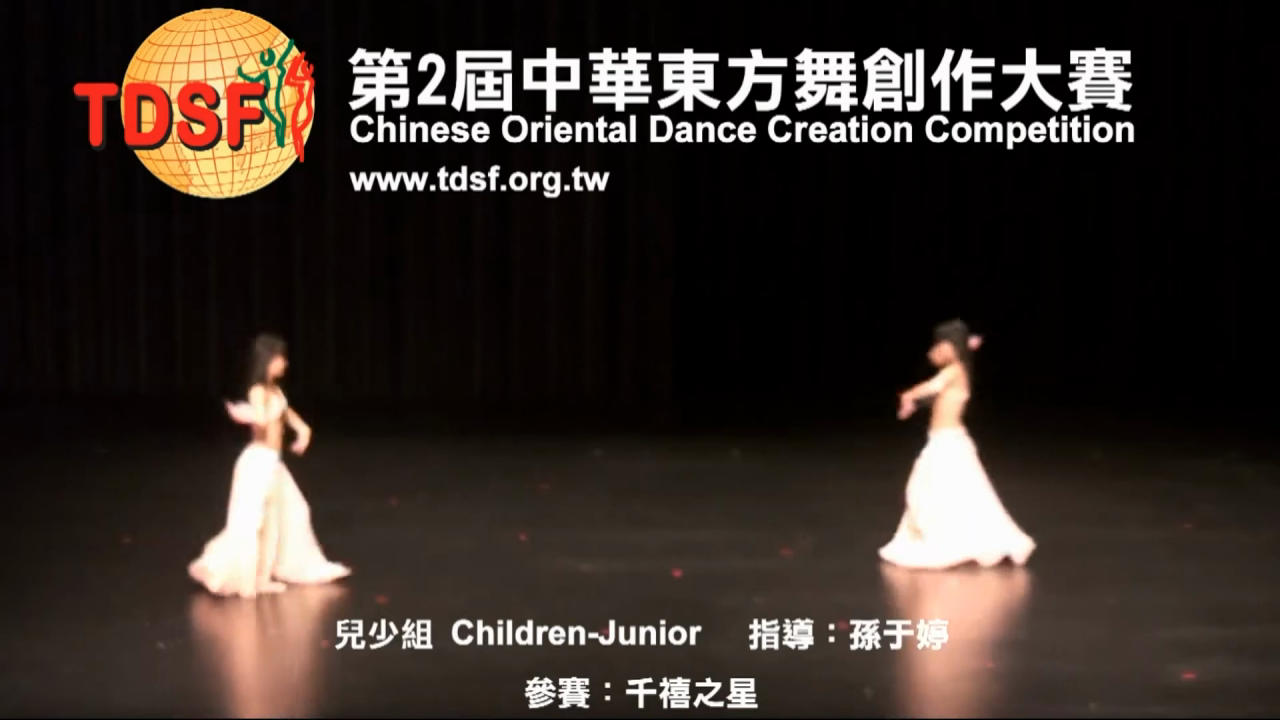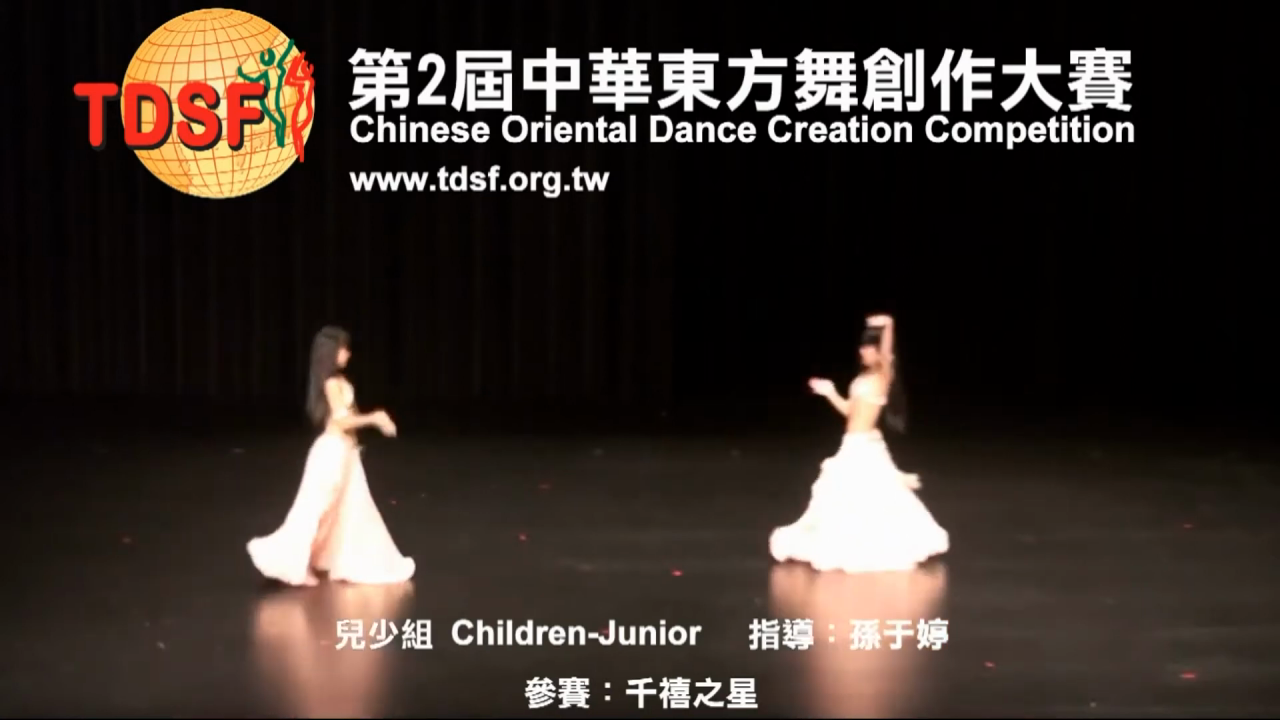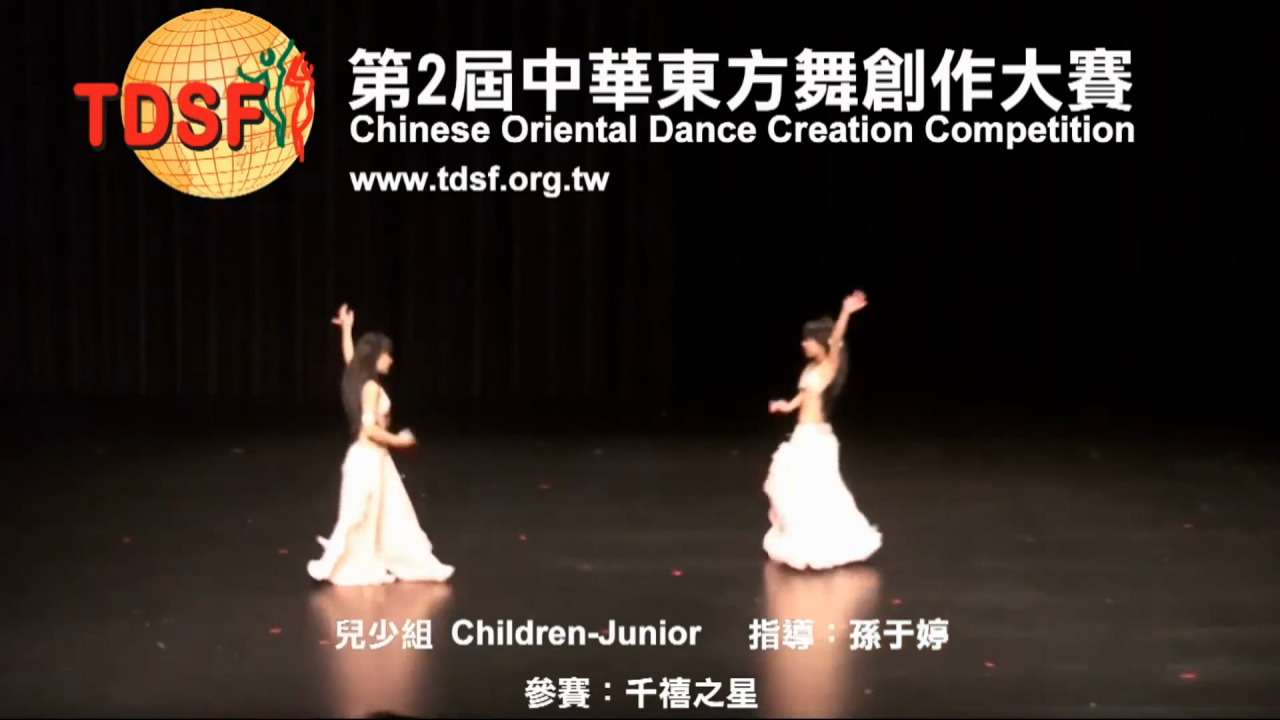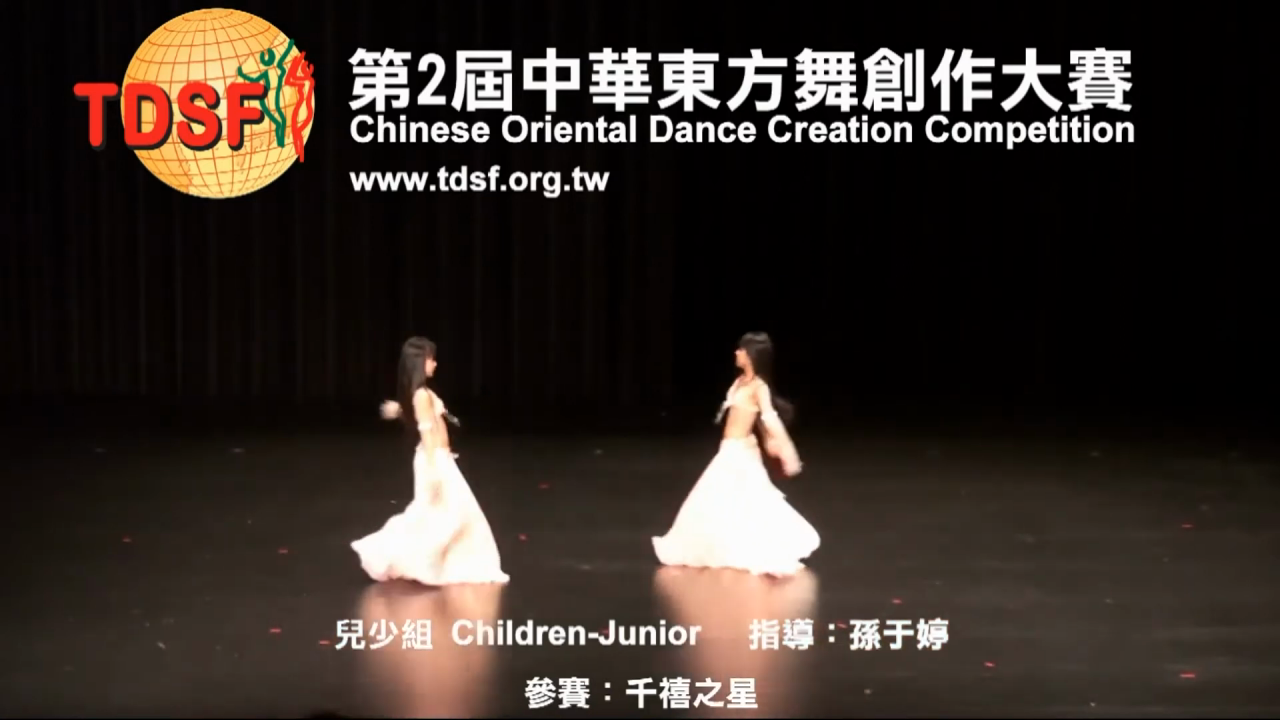
dt=0.3s
person 1, frame 1
left shoulder: (273, 389)
right shoulder: (258, 391)
left elbow: (287, 413)
right elbow: (262, 423)
left wrist: (302, 428)
right wrist: (249, 416)
left hip: (270, 461)
right hip: (259, 460)
left knee: (289, 513)
right knee: (253, 519)
left ankle: (299, 568)
right ankle: (230, 576)
person 1, frame 2
left shoulder: (335, 378)
right shoulder: (333, 383)
right elbow: (343, 421)
right wrist: (374, 418)
left hip: (344, 450)
right hip: (333, 449)
left knee: (353, 509)
right knee: (318, 507)
left ankle: (354, 566)
right ankle: (291, 564)
person 1, frame 3
left shoulder: (365, 380)
right shoulder: (370, 387)
left elbow: (351, 359)
right elbow: (368, 428)
left wrist: (347, 329)
right wrist: (397, 440)
left hip: (376, 457)
right hip: (367, 458)
left knee: (395, 513)
right knee: (360, 516)
left ankle: (412, 564)
right ankle: (344, 569)
person 1, frame 4
left shoulder: (414, 391)
right shoulder: (422, 394)
left elbow: (396, 409)
right elbow: (426, 433)
right wrist: (432, 471)
left hip: (440, 459)
right hip: (435, 460)
left knee: (458, 514)
right knee: (442, 516)
right ankle: (383, 555)
person 2, frame 1
left shoulder: (956, 370)
right shoulder: (951, 370)
left elbow: (930, 387)
left wrist: (908, 396)
left hip: (950, 442)
right hip: (941, 442)
left knee: (938, 497)
right knee: (931, 497)
person 2, frame 2
left shoulder: (883, 376)
right shoulder: (863, 378)
left elbow: (886, 355)
left wrist: (888, 326)
right wrist: (830, 392)
left hip: (864, 446)
right hip: (854, 445)
person 2, frame 3
left shoulder: (832, 360)
right shoulder: (813, 367)
left elbow: (834, 341)
left wrist: (846, 313)
right wrist: (789, 405)
left hip: (815, 437)
right hip: (806, 435)
left knee: (810, 491)
right knee: (798, 488)
person 2, frame 4
left shoulder: (759, 387)
right shoulder: (742, 380)
left elbow: (771, 419)
left wrist: (786, 450)
right wrist: (770, 442)
left hip: (738, 451)
right hip: (731, 450)
